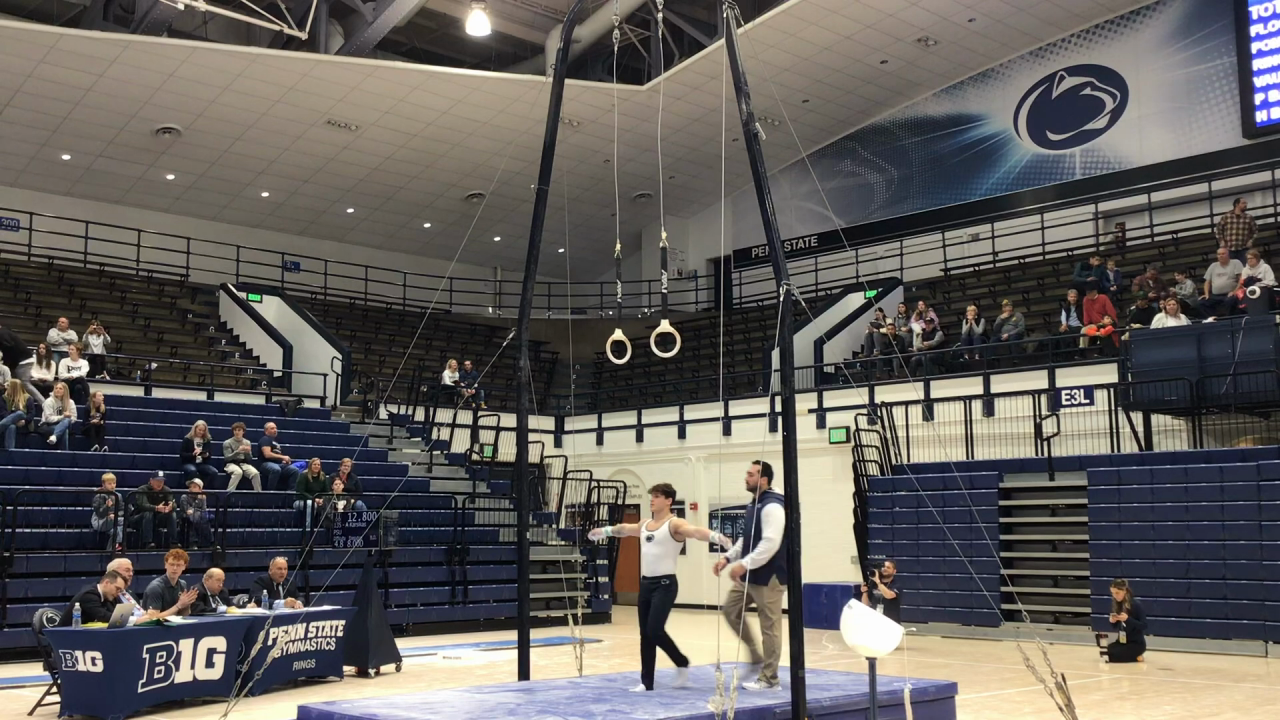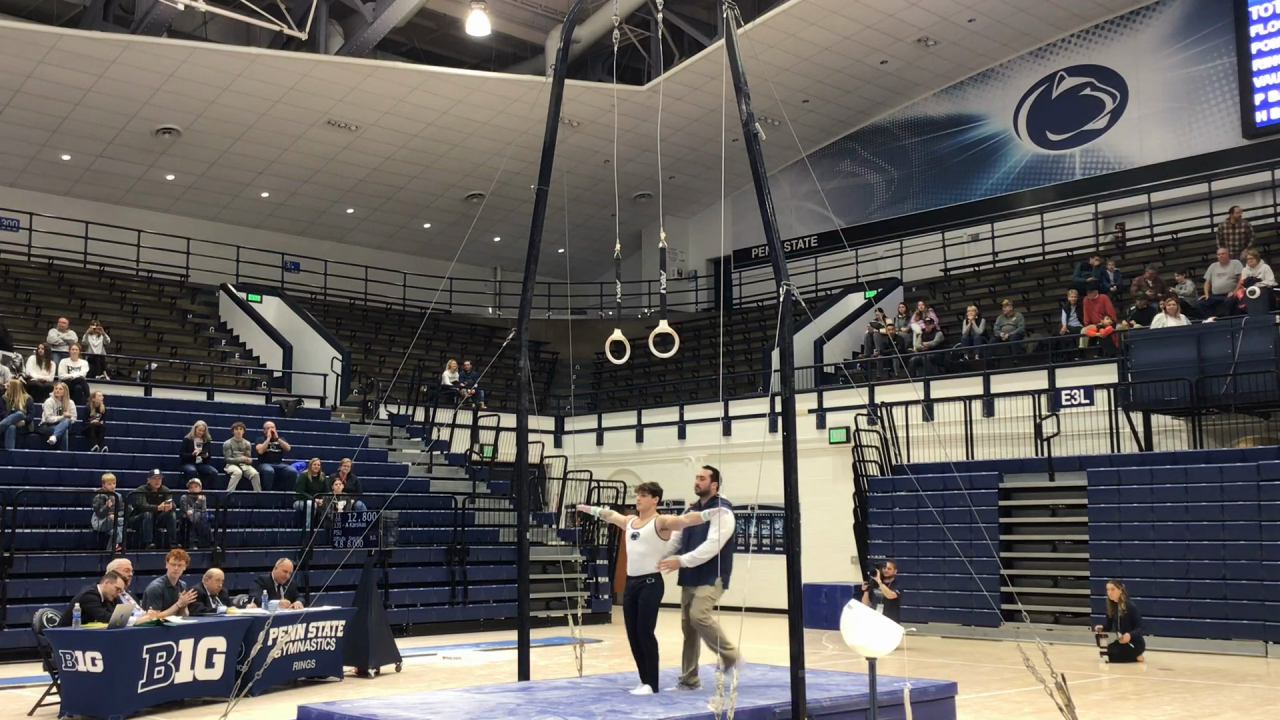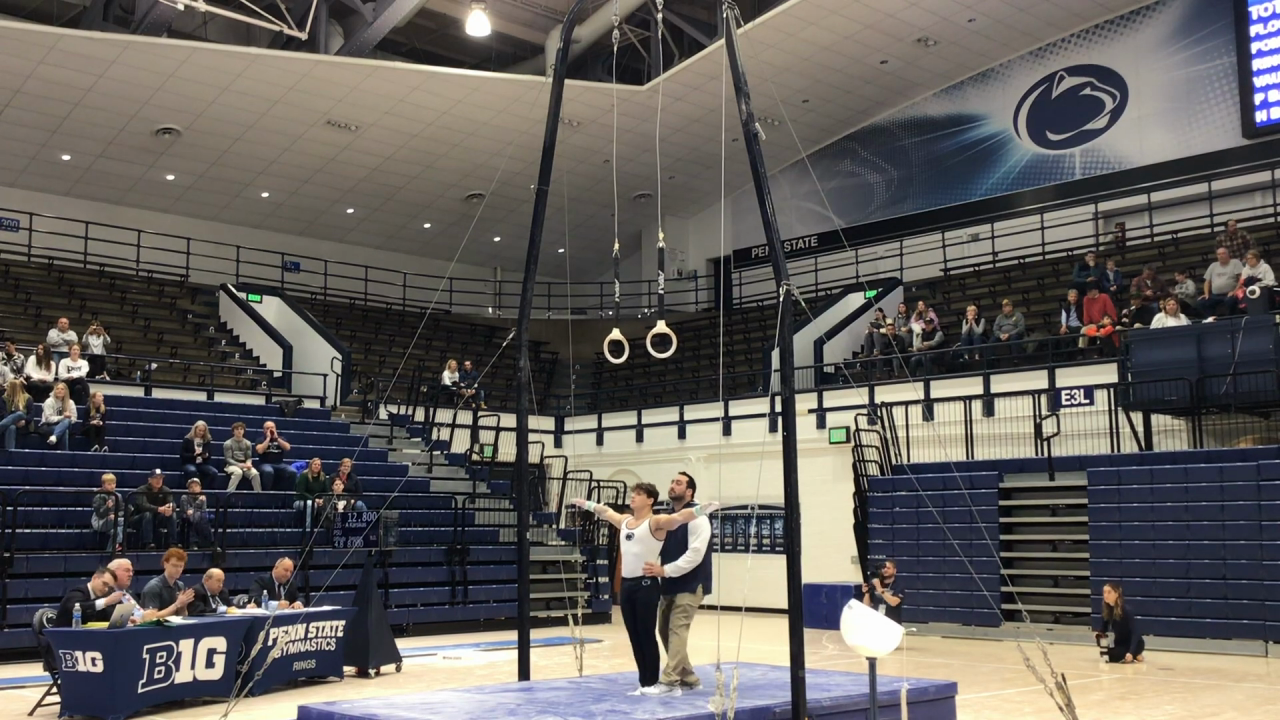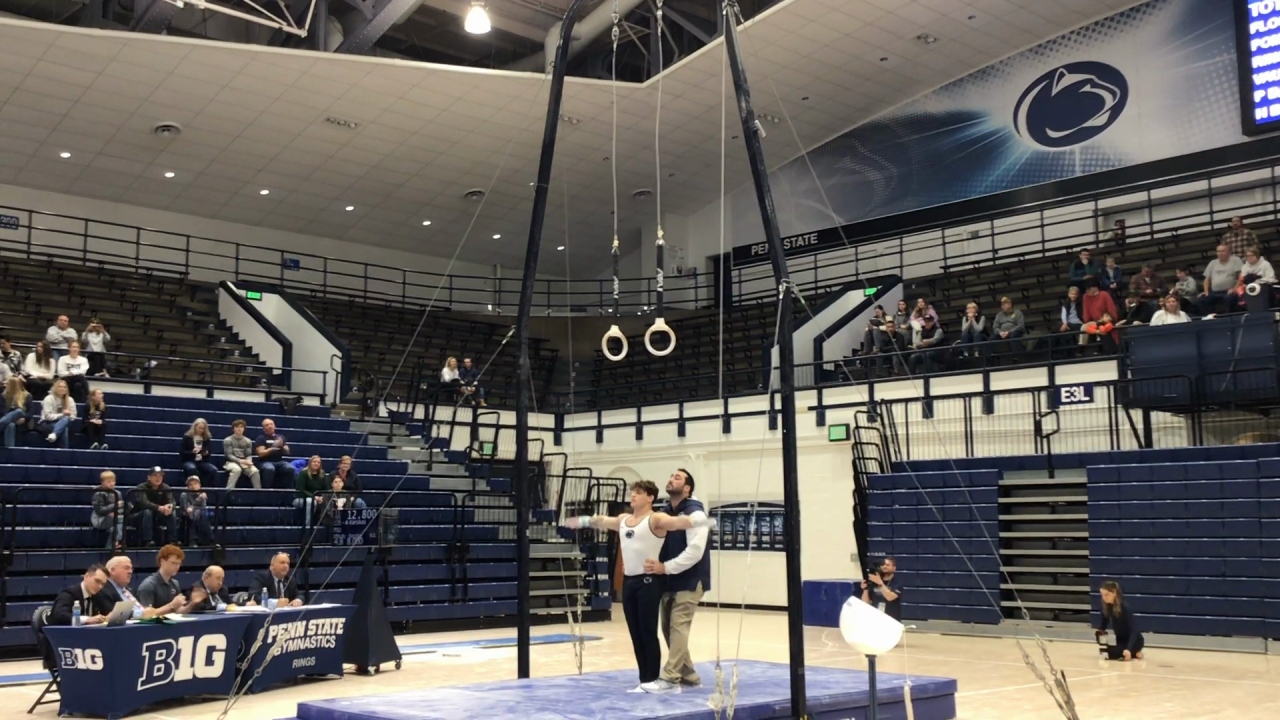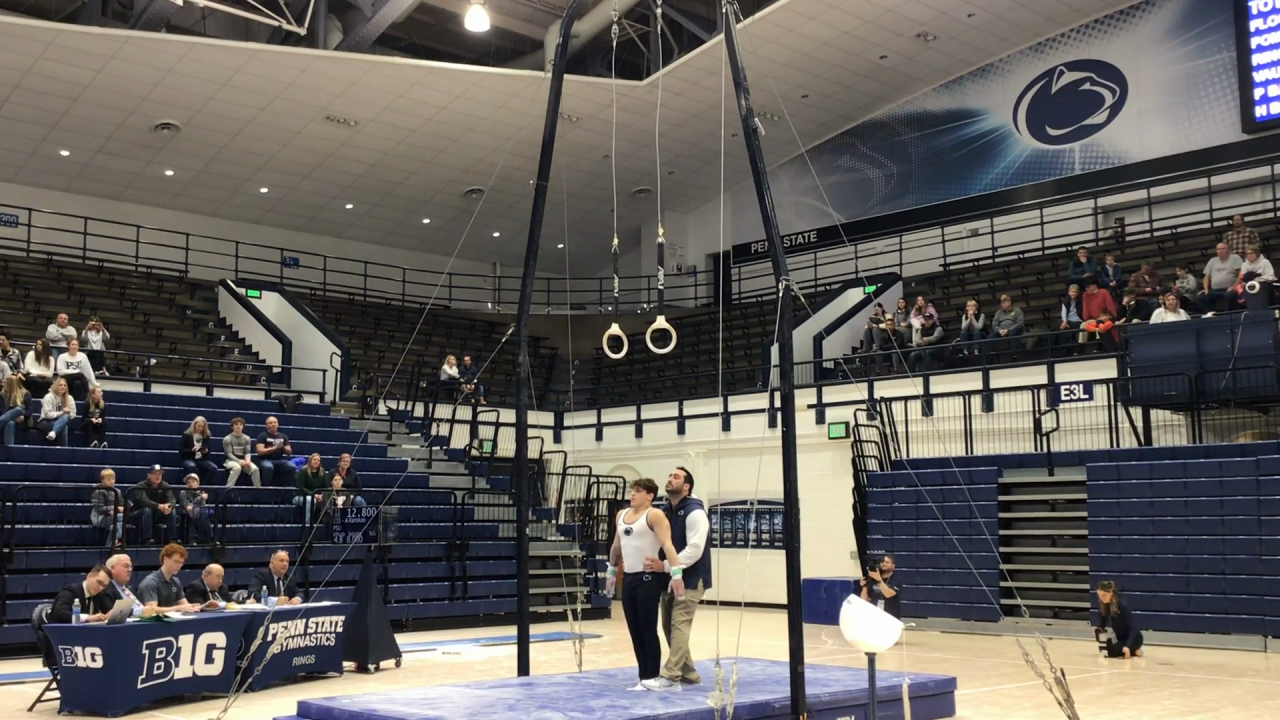
dt=0.5s
person 1, frame 1
left shoulder: (772, 506)
right shoulder: (752, 505)
left elbow: (770, 544)
left wrist: (744, 565)
right wrist: (728, 558)
left hip: (769, 576)
right hip: (751, 575)
left knee: (770, 625)
right knee: (730, 610)
left ankle: (768, 677)
right ankle: (757, 656)
person 1, frame 2
left shoulder: (722, 511)
right shoulder: (691, 511)
left elbow: (713, 545)
right elbow: (675, 540)
left wrist: (681, 561)
left hip: (712, 578)
right hip: (690, 579)
left knee: (700, 616)
right knee: (688, 627)
left ankle: (731, 657)
right ankle: (689, 679)
person 1, frame 3
left shoulder: (696, 518)
left elbow: (695, 555)
right elbow: (658, 549)
left wrist: (665, 570)
right wrist: (646, 566)
left hip: (690, 585)
right hip: (669, 585)
left knee: (677, 630)
right knee: (665, 630)
left ankle: (669, 681)
right ankle: (688, 678)
person 1, frame 4
left shoulder: (694, 514)
right shoulder: (664, 513)
left elbow: (694, 552)
left wrist: (665, 567)
right wrist: (644, 563)
left hip: (689, 581)
right hip: (669, 582)
left knee: (678, 628)
right knee: (669, 629)
left ankle: (670, 678)
right ankle: (688, 675)
person 1, frame 5
left shoulder: (694, 512)
right shoulder: (663, 512)
left elbow: (694, 550)
left wrist: (665, 565)
right wrist: (648, 560)
left hip: (689, 580)
left knee: (679, 626)
right knee: (669, 627)
left ankle: (670, 676)
right ankle: (688, 674)
person 2, frame 1
left shoulder: (674, 524)
right shoulder: (644, 525)
left elbow: (696, 531)
right elbow: (623, 529)
left wrist: (717, 537)
right wrist: (604, 531)
left hip: (665, 583)
right hip: (646, 583)
left knee: (654, 630)
right knee: (645, 633)
left ankle: (681, 663)
right ankle: (647, 681)
person 2, frame 2
left shoulder: (661, 522)
right shoulder: (629, 521)
left elbow: (686, 519)
right elbow: (610, 515)
left wrist: (710, 513)
right wrist: (591, 509)
left hip: (650, 582)
right hip: (631, 582)
left knee: (645, 633)
right knee: (633, 635)
left ankle: (651, 684)
right ankle: (644, 680)
person 2, frame 3
left shoulder: (656, 522)
right shoulder: (624, 521)
left elbow: (679, 517)
right elbow: (605, 511)
left wrist: (701, 509)
right wrist: (587, 504)
left hip: (646, 584)
right hip: (627, 584)
left knee: (647, 636)
right knee: (635, 637)
left ankle: (652, 684)
right ankle: (644, 684)
person 2, frame 4
left shoulder: (655, 519)
right shoulder: (623, 519)
left elbow: (676, 521)
right elbow: (603, 521)
left wrist: (696, 520)
right wrist: (582, 521)
left hip: (648, 581)
right hip: (629, 581)
left knee: (648, 633)
right knee: (636, 635)
left ankle: (652, 680)
right ankle: (644, 680)
person 2, frame 5
left shoulder: (654, 516)
right shoulder: (622, 515)
left elbow: (667, 545)
right elbow: (616, 546)
left wrist: (676, 574)
right wrist: (611, 572)
left hip: (648, 578)
right hip: (629, 579)
left knee: (647, 631)
right knee: (634, 632)
left ankle: (652, 678)
right ankle: (643, 678)
